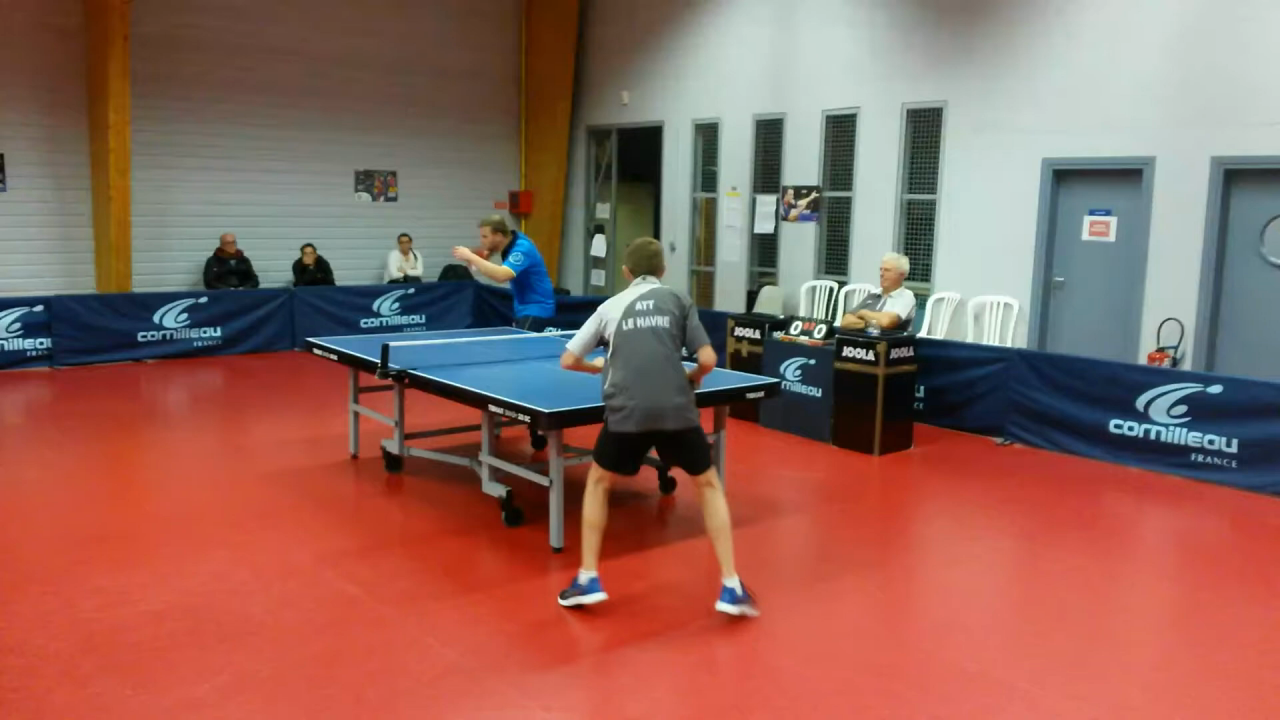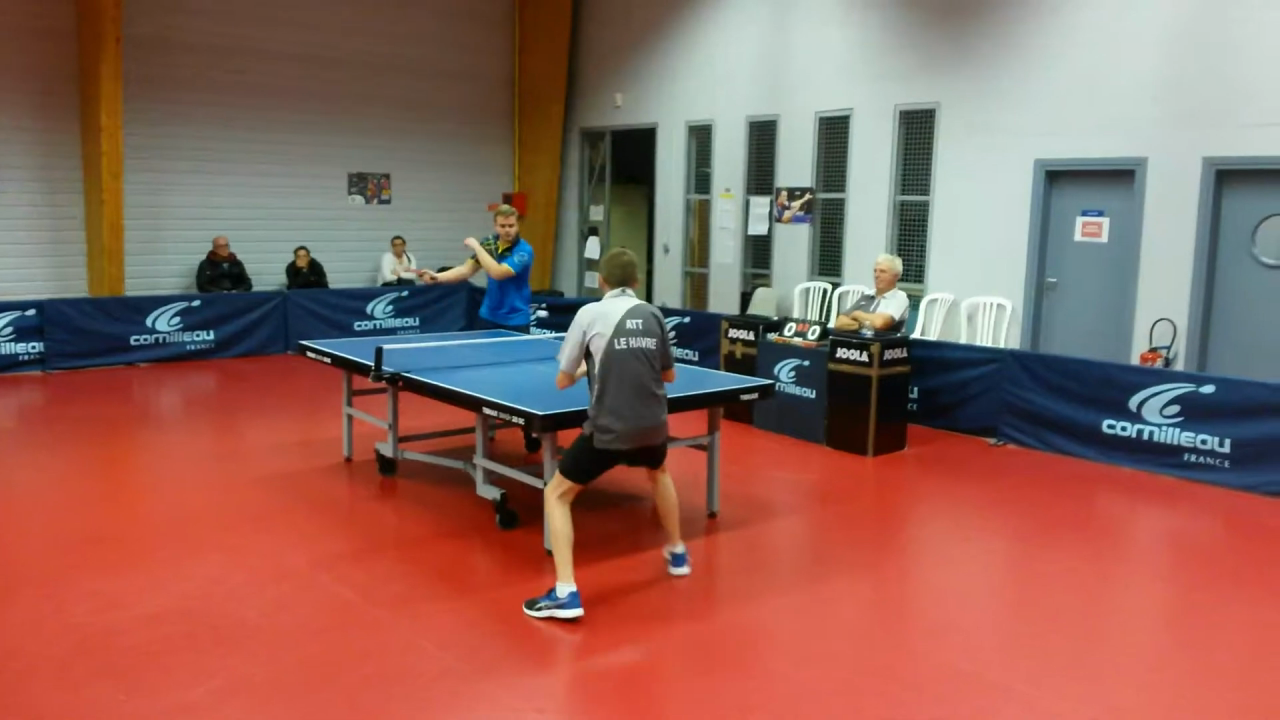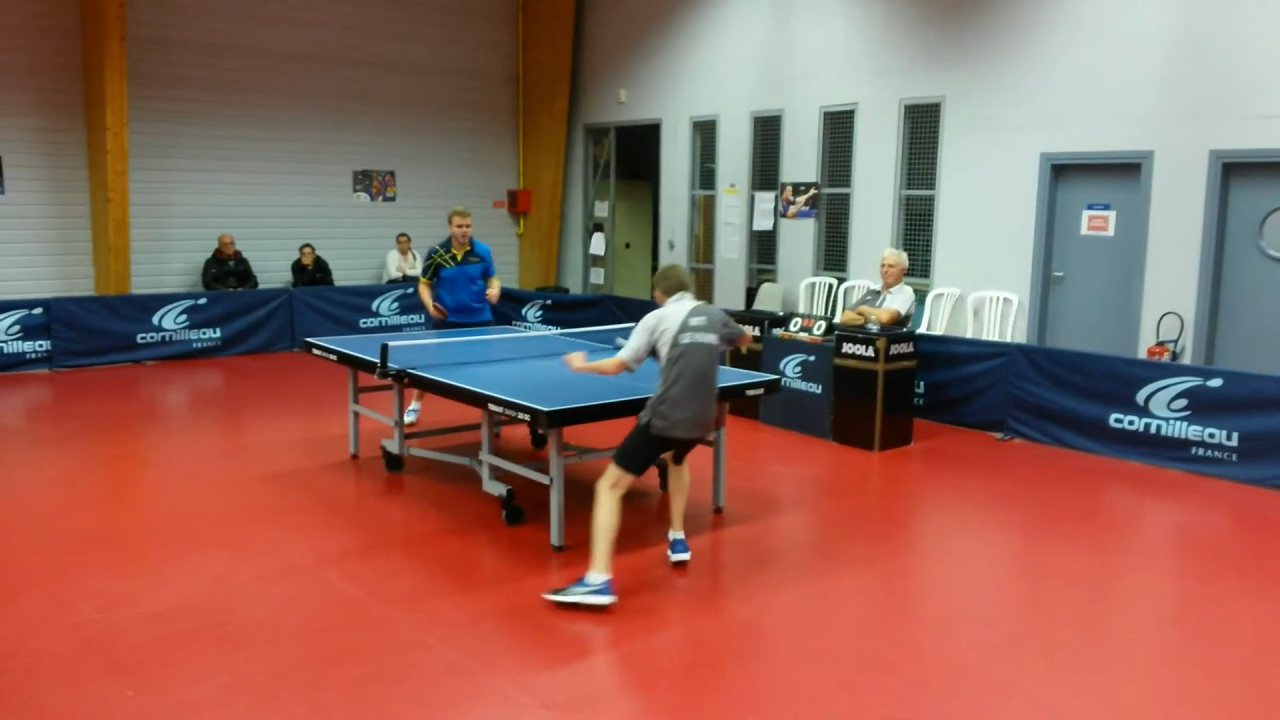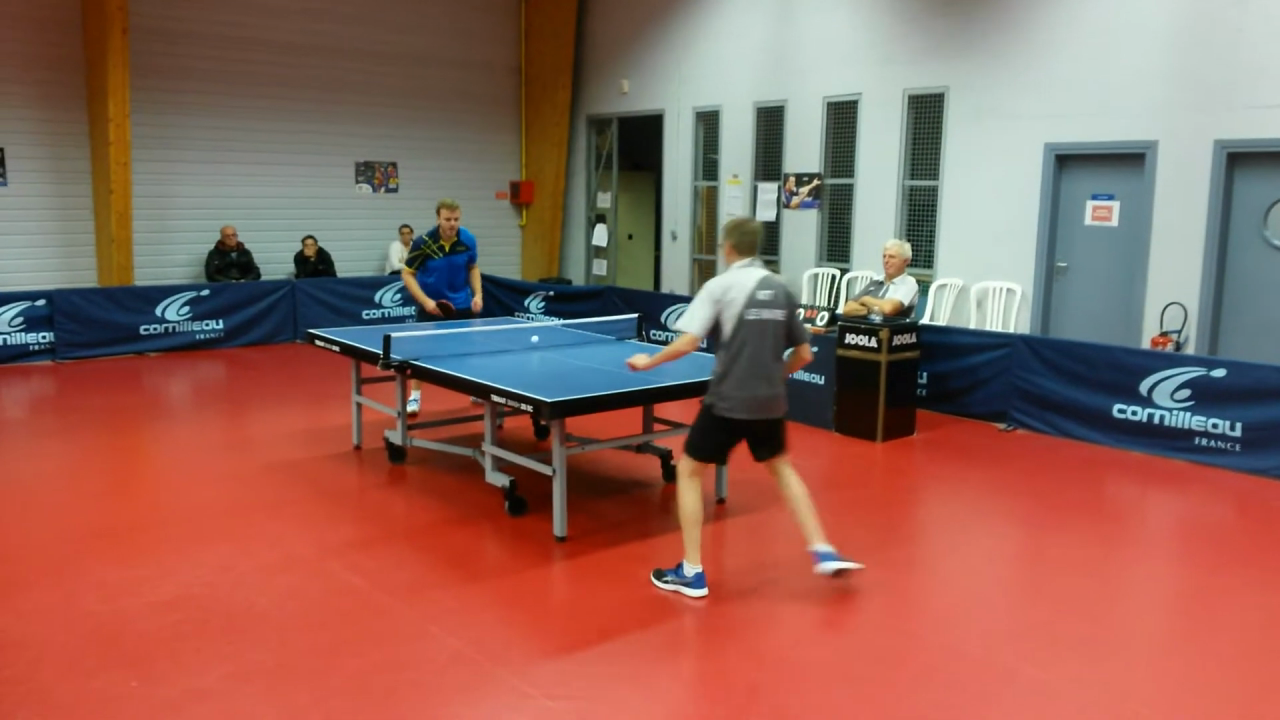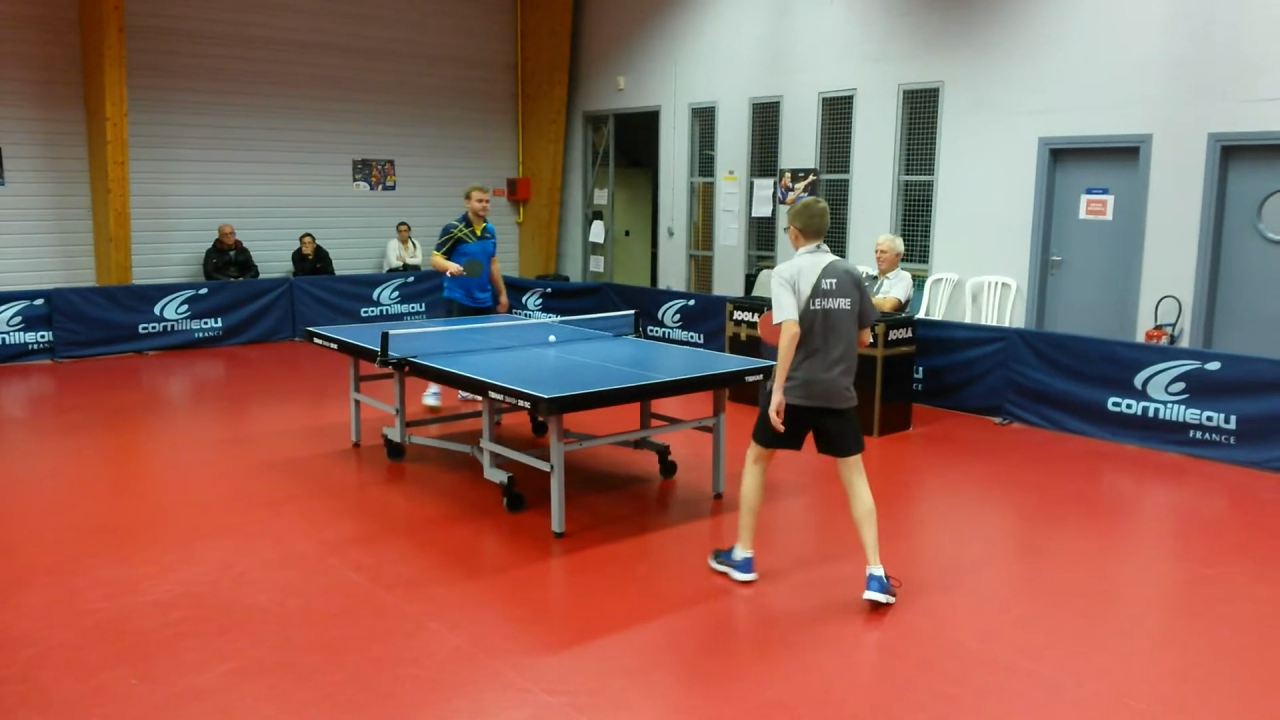
dt=0.4s
person 1, frame 1
left shoulder: (611, 306)
right shoulder: (676, 301)
left elbow: (568, 360)
right elbow: (708, 360)
left wrist: (598, 364)
left hip: (628, 416)
right hip: (677, 414)
left knee: (597, 483)
right knee: (710, 486)
left ankle: (588, 579)
right ankle: (731, 588)
person 1, frame 2
left shoulder: (590, 314)
right shoulder: (653, 316)
left elbow: (564, 380)
left hip: (607, 431)
right hip: (652, 427)
left knee: (557, 495)
right knee: (658, 474)
left ankle: (566, 593)
right ankle: (677, 552)
person 1, frame 3
left shoulder: (657, 319)
right shoulder: (715, 316)
left elbow: (618, 364)
right elbow: (746, 337)
left wrist: (580, 364)
left hip: (664, 420)
right hip: (701, 420)
left knee: (609, 487)
right knee: (676, 460)
left ankle: (596, 580)
right ankle: (677, 540)
person 1, frame 4
left shoulder: (718, 287)
right shoulder: (782, 290)
left elbow: (687, 343)
right elbow: (802, 355)
left wrist: (649, 362)
left hip: (727, 402)
right hip: (769, 403)
left knee: (688, 473)
right knee: (782, 469)
left ankle: (692, 572)
right ankle: (822, 551)
person 1, frame 5
left shoulder: (787, 272)
right shoulder: (850, 273)
left elbow: (790, 331)
right elbow: (863, 337)
left wrist: (776, 390)
left hip: (796, 392)
right hip: (838, 393)
left knee: (756, 459)
right knee: (854, 477)
left ankle: (743, 556)
right ankle: (875, 575)
person 2, frame 1
left shoulder: (522, 249)
right shoulder: (510, 240)
left elbow: (501, 275)
left wrist: (471, 257)
right wrist: (484, 255)
left hip: (535, 307)
right hip: (527, 306)
person 2, frame 2
left shoulder: (524, 251)
right shoulder: (489, 244)
left elbow: (499, 273)
right elbow: (466, 270)
left wrist: (477, 247)
right wrist: (438, 276)
left hip: (514, 320)
right hip: (488, 316)
person 2, frame 3
left shoulder: (483, 251)
right shoulder: (436, 253)
left elbow: (492, 279)
right elbow: (424, 284)
left wrist: (494, 290)
right wrist: (429, 304)
left hip: (480, 319)
right hip: (446, 319)
right ankle: (414, 406)
person 2, frame 4
left shoulder: (468, 239)
right shoulder: (423, 242)
left elbow: (473, 268)
right elbow: (407, 274)
left wrist: (478, 295)
right wrist: (425, 300)
left hip: (461, 305)
right hip: (432, 305)
right ankle: (414, 397)
person 2, frame 5
left shoulder: (489, 230)
right shoulder: (454, 229)
right elbow: (435, 259)
left wrist: (502, 292)
right wrist: (450, 266)
left hip: (484, 300)
right hip: (458, 297)
left ankle: (468, 389)
right ankle: (433, 390)
